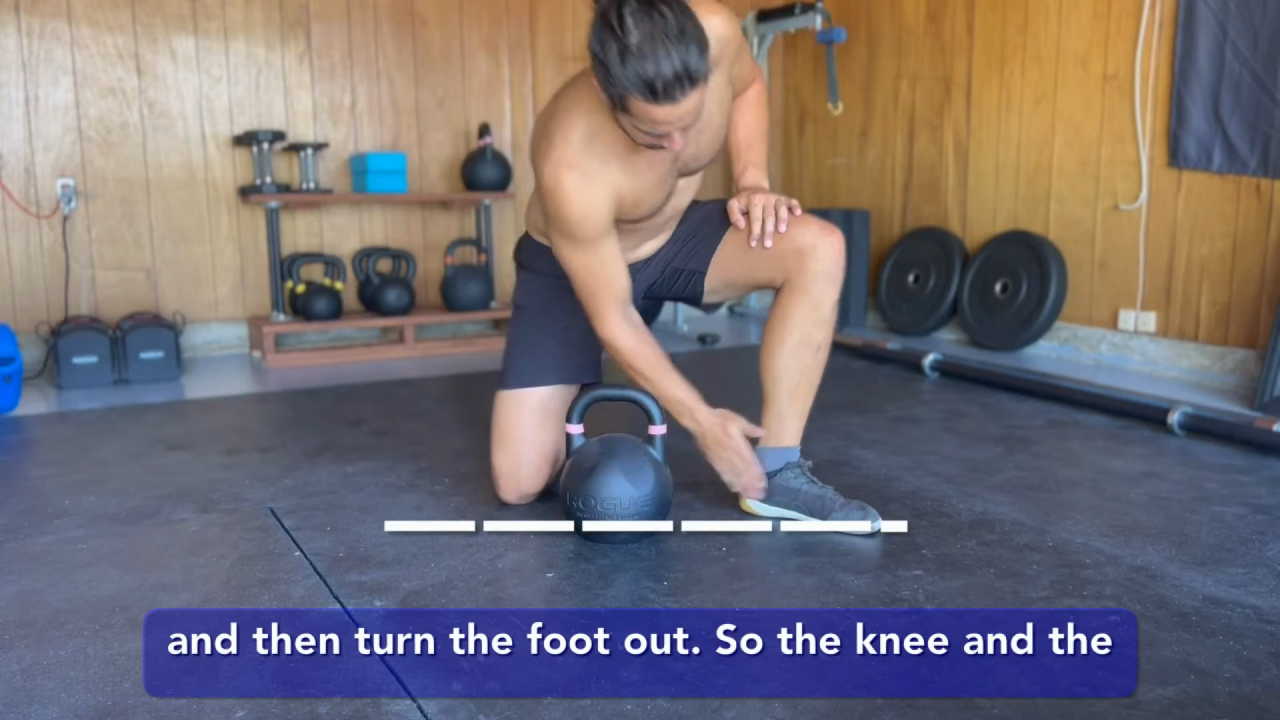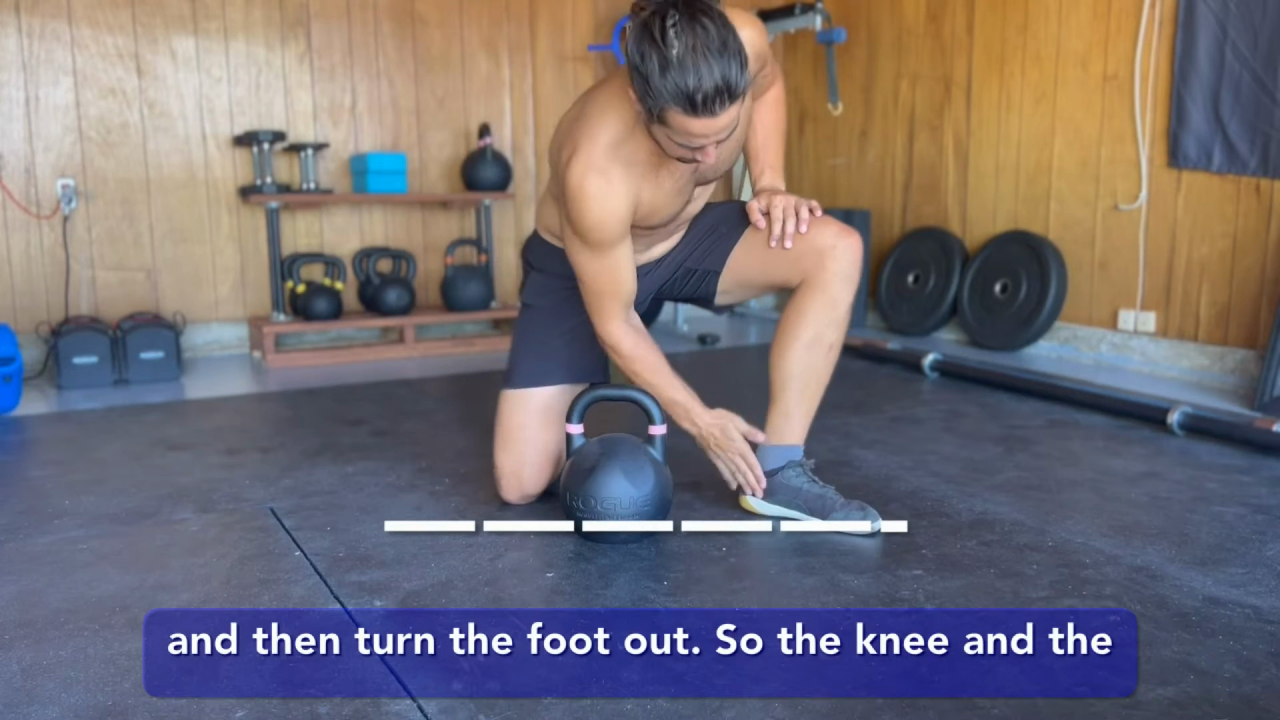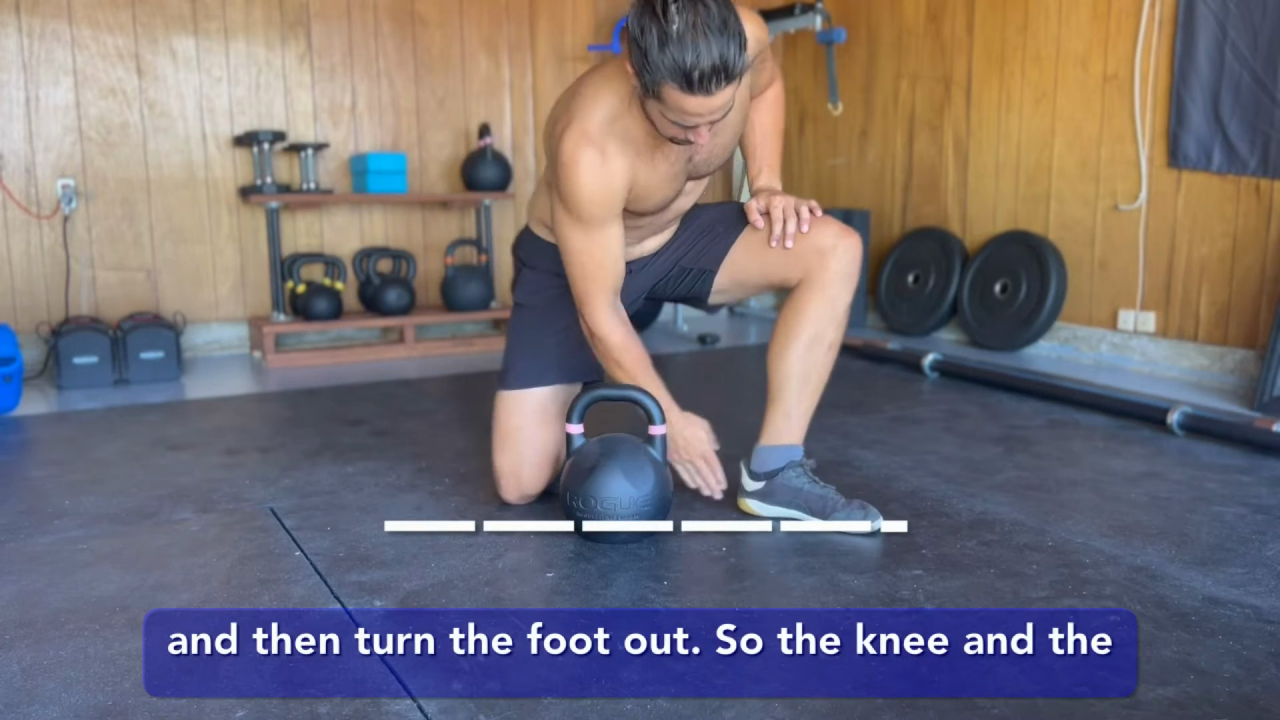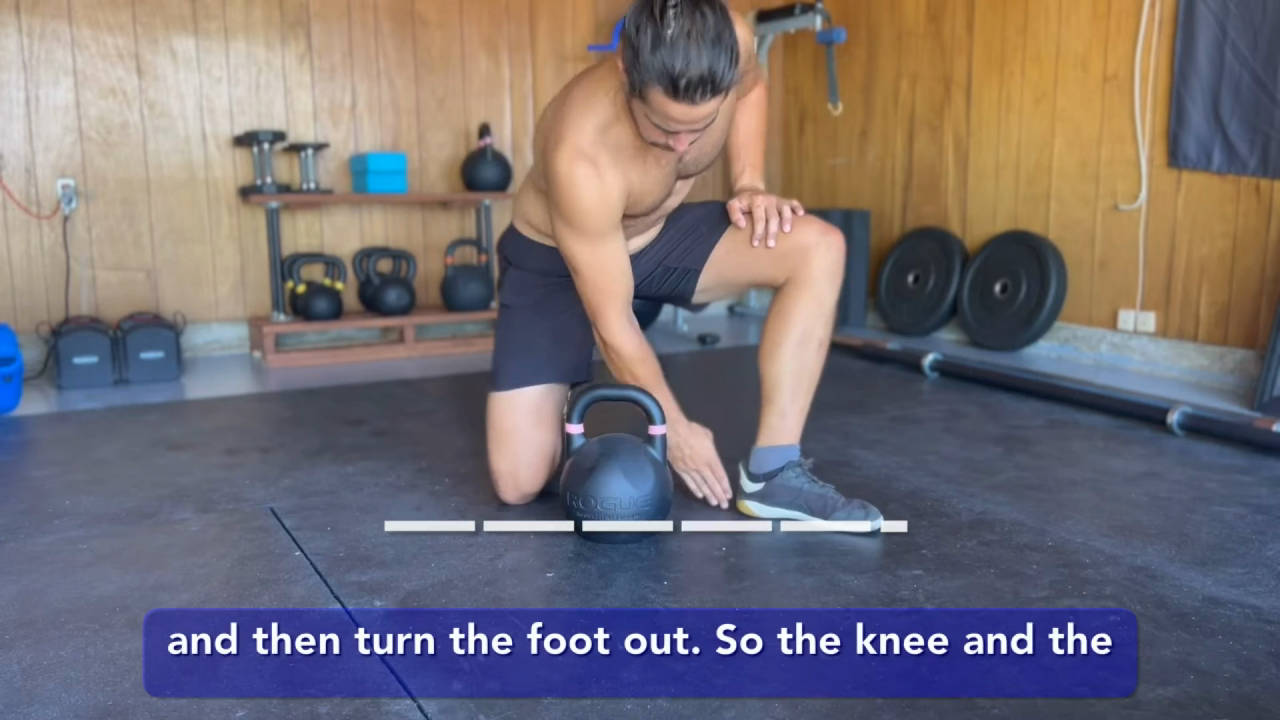
dt=0.2s
person 1, frame 1
right shoulder: (573, 164)
right elbow: (613, 321)
left wrist: (753, 183)
right wrist: (703, 420)
left hip: (675, 233)
right hip: (569, 271)
left knee: (819, 247)
right knee: (519, 484)
left ankle: (777, 470)
right ankle: (574, 416)
person 1, frame 2
right shoulder: (595, 169)
right elbow: (614, 325)
left wrist: (770, 185)
right wrist: (702, 423)
left hip: (686, 236)
right hip: (574, 271)
left knee: (835, 249)
right knee: (522, 485)
left ankle: (777, 470)
right ankle: (576, 411)
person 1, frame 3
right shoulder: (590, 145)
right elbow: (599, 313)
left wrist: (766, 184)
right wrist: (671, 421)
left hip: (676, 234)
right hip: (564, 266)
left knee: (834, 248)
right knee: (521, 484)
left ankle: (773, 472)
right ankle: (565, 417)
person 1, frame 4
right shoulder: (581, 154)
right elbow: (613, 326)
left wrist: (749, 184)
right wrist: (677, 430)
left hip: (659, 232)
right hip: (551, 264)
left knee: (817, 246)
right knee: (519, 485)
left ankle: (771, 473)
right ankle: (557, 408)
